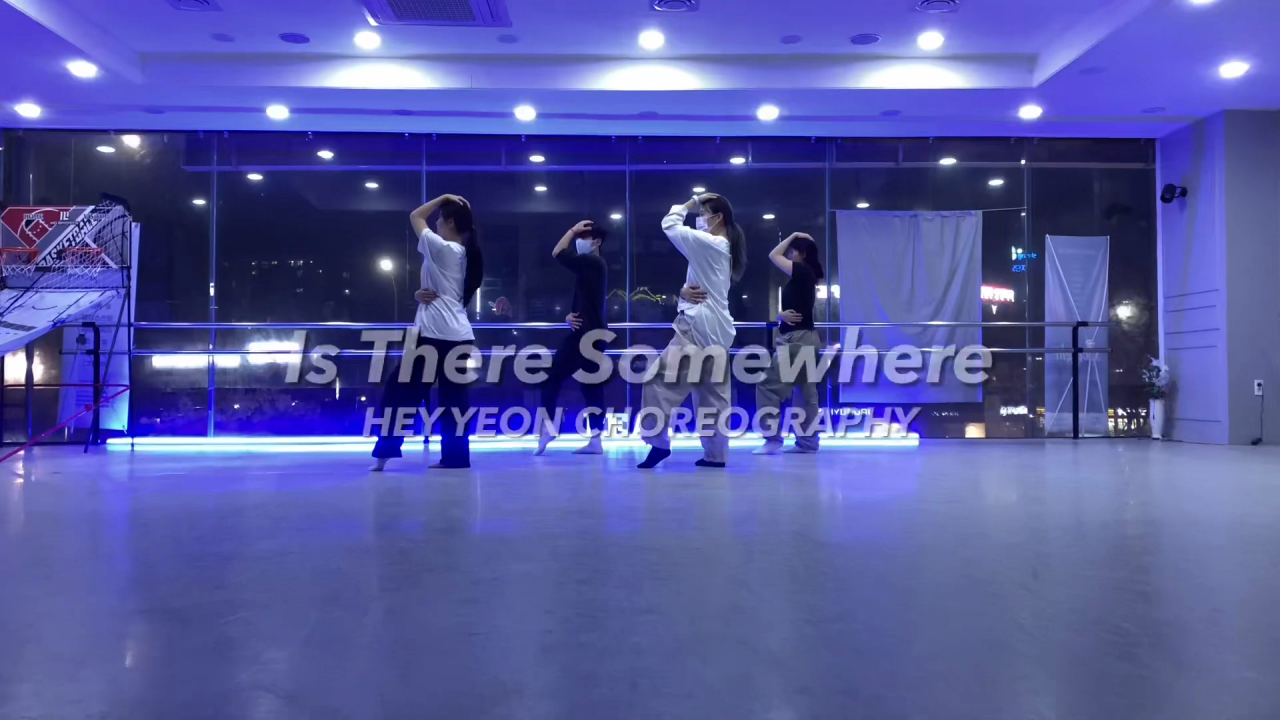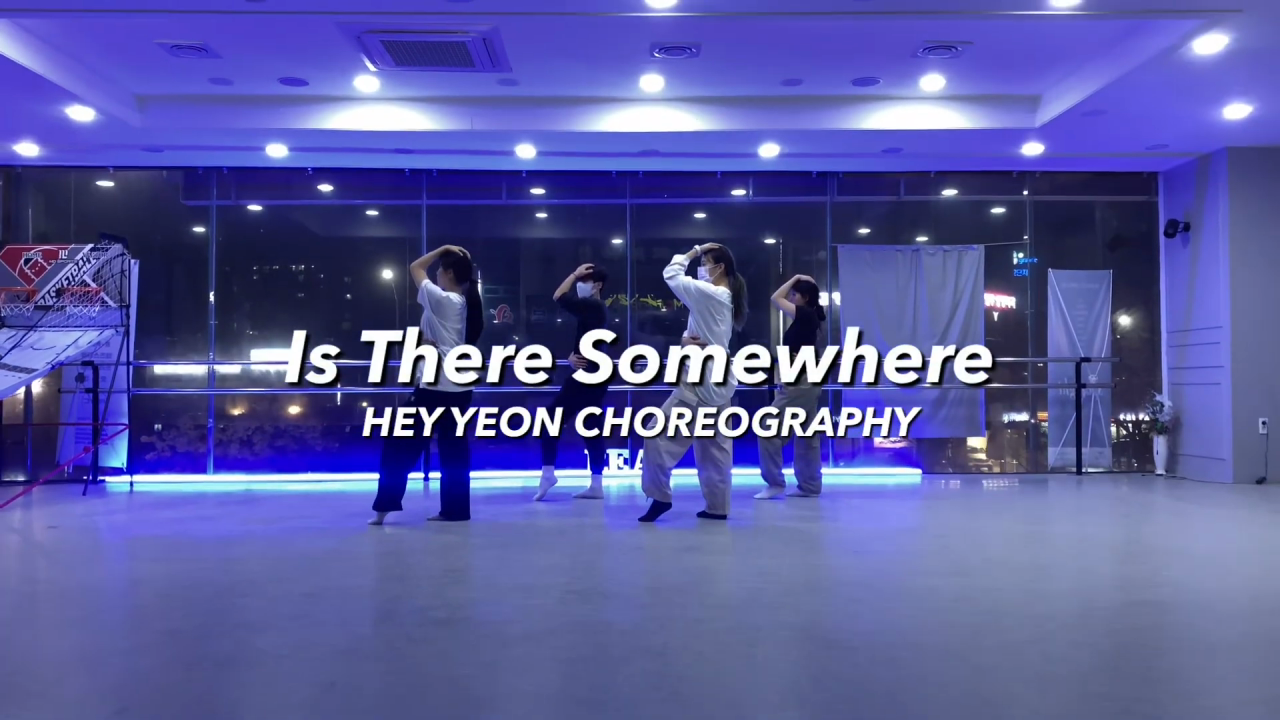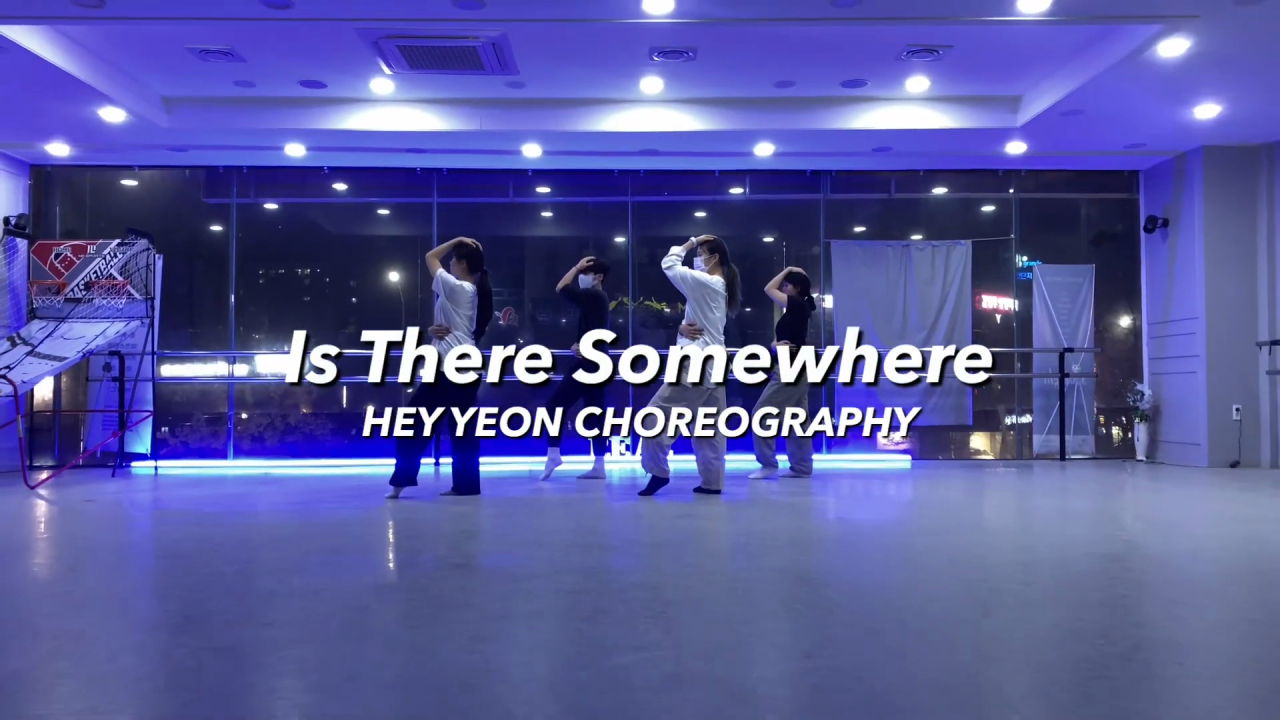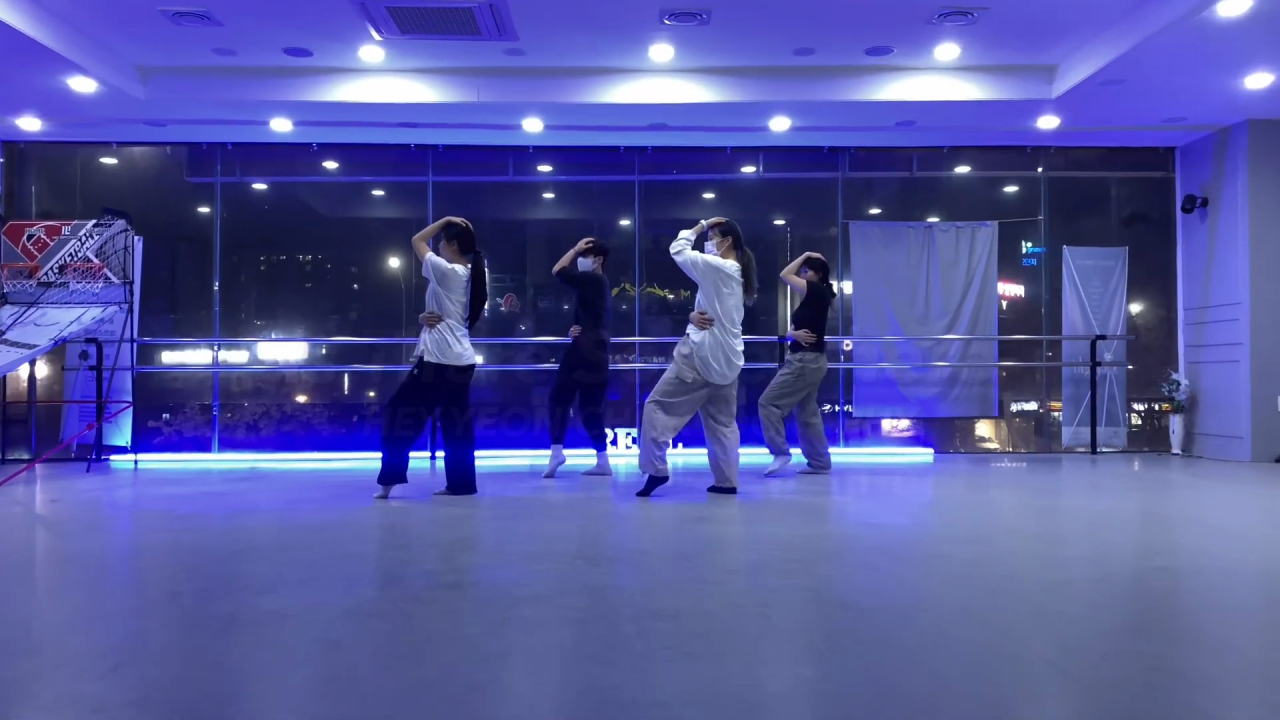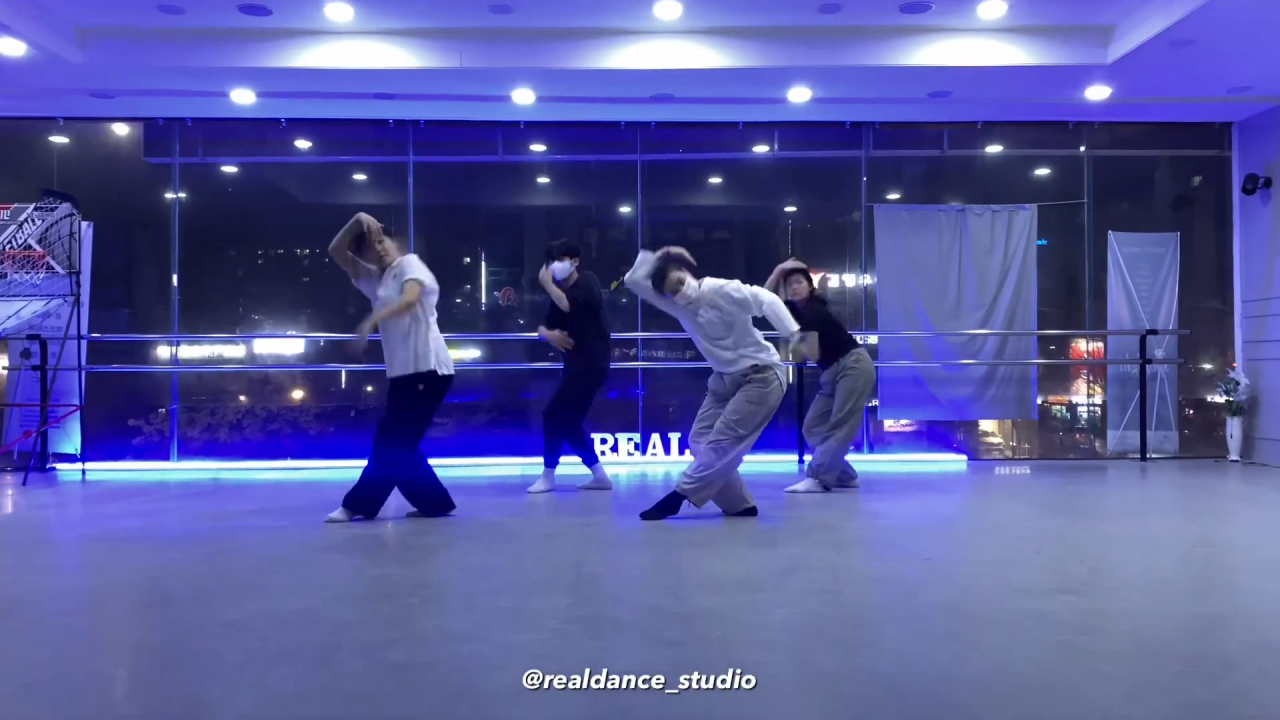
dt=1s
person 1, frame 1
left shoulder: (440, 248)
right shoulder: (465, 254)
left elbow: (415, 216)
left wrist: (443, 198)
right wrist: (421, 295)
left hip: (436, 335)
right hip: (459, 335)
left knee: (399, 391)
right knee: (453, 399)
left ankle: (385, 453)
right ankle: (454, 457)
person 1, frame 2
left shoulder: (440, 299)
right shoulder: (465, 303)
left elbow: (415, 267)
left wrist: (443, 249)
right wrist: (425, 344)
left hip: (437, 386)
right hip: (459, 386)
left knee: (399, 444)
right knee: (453, 449)
left ankle: (385, 507)
right ankle: (454, 508)
person 1, frame 3
left shoulder: (454, 288)
right shoulder: (476, 292)
left elbow: (430, 257)
left wrist: (457, 240)
right wrist: (436, 331)
right knee: (462, 429)
left ankle: (402, 481)
right ankle: (465, 484)
person 1, frame 4
left shoulder: (445, 271)
right shoulder: (470, 276)
left elbow: (417, 241)
left wrist: (445, 221)
right wrist: (425, 318)
left hip: (437, 359)
right hip: (462, 360)
left knee: (399, 413)
right knee: (456, 425)
left ankle: (390, 479)
right ankle: (461, 482)
person 1, frame 5
left shoulder: (410, 265)
right shoulder: (373, 277)
left elbow: (410, 298)
right elbow: (335, 251)
left wrist: (372, 320)
left hip: (428, 368)
right hip: (403, 370)
left knee: (392, 440)
right knee: (399, 442)
right ankle: (434, 502)
person 2, frame 1
left shoulder: (707, 244)
right shoulder: (725, 249)
left elbow: (669, 224)
left wrist: (693, 201)
left hip: (699, 329)
right hip: (718, 330)
left knee: (658, 381)
right knee: (714, 396)
left ankle: (659, 442)
right ankle: (716, 455)
person 2, frame 2
left shoulder: (709, 294)
right shoulder: (726, 299)
left elbow: (671, 274)
left wrist: (695, 250)
right wrist: (686, 339)
left hip: (700, 380)
right hip: (719, 381)
left knee: (659, 435)
right knee: (715, 447)
left ankle: (660, 496)
right ankle: (717, 506)
person 2, frame 3
left shoulder: (705, 283)
right shoulder: (721, 287)
left elbow: (669, 264)
left wrist: (692, 242)
left ankle: (658, 472)
right ankle: (712, 482)
person 2, frame 4
left shoulder: (715, 267)
right shoulder: (738, 274)
left elbow: (678, 250)
left wrist: (702, 225)
right wrist: (695, 316)
left hip: (700, 353)
right hip: (727, 358)
left knee: (659, 405)
right knee: (722, 421)
left ankle: (656, 470)
right ankle: (726, 480)
person 2, frame 5
left shoulder: (722, 290)
right shoulder: (676, 303)
left elbow: (767, 301)
right elbow: (633, 281)
left wrist: (794, 333)
right wrist: (661, 256)
left hip: (761, 375)
right hip: (725, 378)
left knee: (723, 443)
right knee: (700, 440)
left ankle: (677, 497)
right ankle: (739, 502)
person 3, frame 1
left shoulder: (591, 262)
right shoulder: (592, 266)
left elbow: (557, 253)
left wrist: (573, 229)
right wrist: (570, 315)
left hip: (585, 333)
right hip: (593, 333)
left knee: (552, 375)
right knee: (592, 386)
left ankle: (547, 428)
right ankle: (595, 441)
person 3, frame 2
left shoulder: (592, 305)
right shoulder: (594, 309)
left elbow: (558, 297)
right elbow: (582, 345)
left wrist: (574, 274)
right wrist: (572, 357)
right knee: (592, 429)
left ankle: (548, 473)
right ankle: (596, 485)
person 3, frame 3
left shoulder: (594, 296)
right shoulder: (597, 300)
left elbow: (561, 288)
left wrist: (576, 267)
right wrist: (576, 346)
left knee: (556, 404)
right knee: (594, 414)
left ankle: (553, 454)
right ankle: (599, 466)
person 3, frame 4
left shoulder: (592, 279)
right shoulder: (599, 284)
left elbow: (558, 270)
left wrist: (575, 249)
right wrist: (574, 330)
left hip: (585, 350)
right hip: (598, 352)
left knee: (559, 397)
right knee: (591, 407)
left ankle: (556, 451)
right ankle: (602, 462)
person 3, frame 5
left shoulder: (586, 281)
right shoulder: (560, 295)
left elbow: (566, 306)
right elbow: (545, 327)
left wrist: (547, 283)
right wrist: (549, 334)
left hip: (590, 364)
right hip: (578, 364)
left knee: (554, 414)
right knee: (570, 424)
left ankle: (548, 475)
right ankle: (599, 475)
person 4, frame 1
left shoulder: (803, 272)
right shoulder: (803, 277)
left elbow: (773, 255)
right elbow: (792, 306)
left wrist: (793, 236)
right wrist: (781, 315)
left hip: (797, 339)
right hip: (804, 339)
left knee: (767, 386)
right knee: (807, 394)
left ankle: (773, 438)
right ankle: (807, 442)
person 4, frame 2
left shoulder: (806, 315)
right shoulder: (806, 319)
left elbow: (775, 298)
right elbow: (790, 350)
left wrist: (795, 278)
left hip: (799, 384)
right hip: (806, 383)
right knee: (807, 437)
left ankle: (775, 484)
right ankle: (810, 485)
person 4, frame 3
left shoulder: (797, 305)
right shoulder: (798, 310)
left elbow: (769, 289)
right elbow: (779, 339)
left wrist: (787, 270)
right wrist: (776, 345)
left knee: (761, 414)
left ankle: (768, 464)
right ankle: (801, 467)
person 4, frame 4
left shoulder: (818, 292)
right shoulder: (812, 299)
left elbow: (785, 275)
right elbow: (792, 329)
left wrist: (805, 255)
right wrist: (794, 334)
left hip: (805, 360)
right hip: (810, 360)
left knee: (768, 402)
right knee: (808, 414)
left ankle: (780, 453)
right ankle: (820, 462)
person 4, frame 5
left shoulder: (808, 311)
right shoulder: (797, 307)
left elbow: (812, 354)
right wrist: (779, 270)
left hip: (854, 366)
right hip: (832, 372)
left knee: (840, 426)
right knee: (813, 428)
left ankle: (818, 478)
right ankle: (845, 476)
